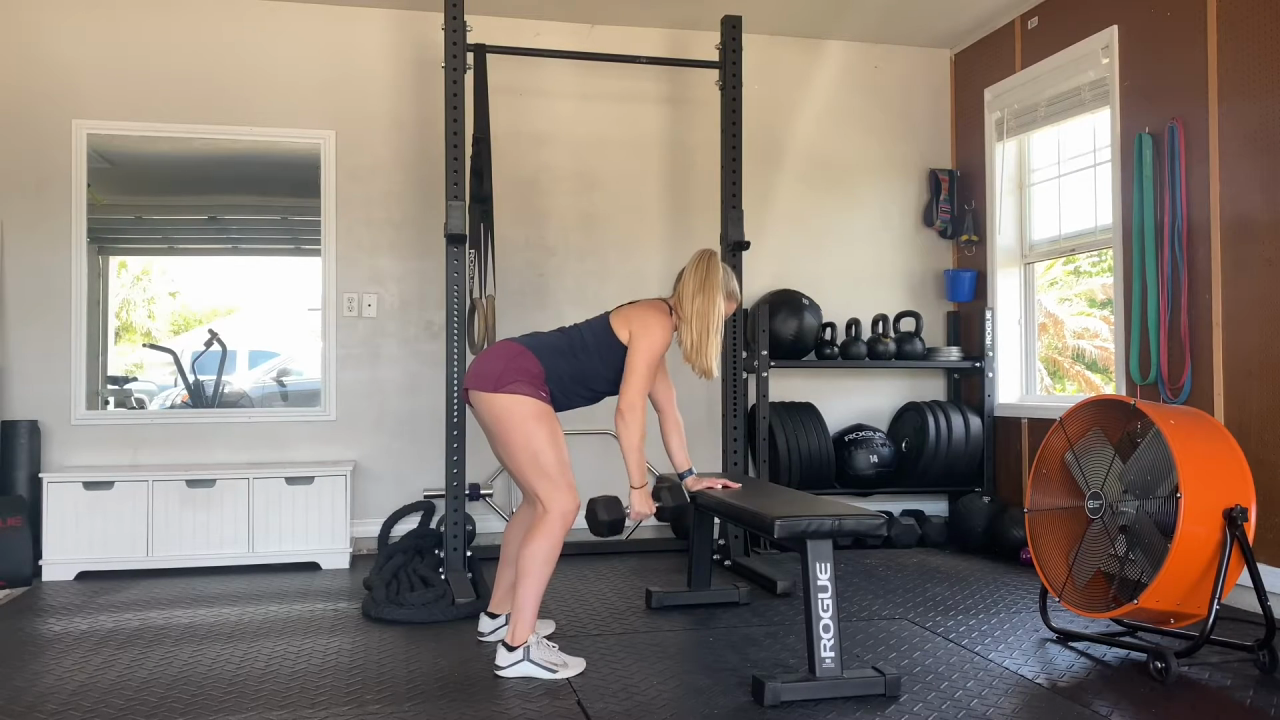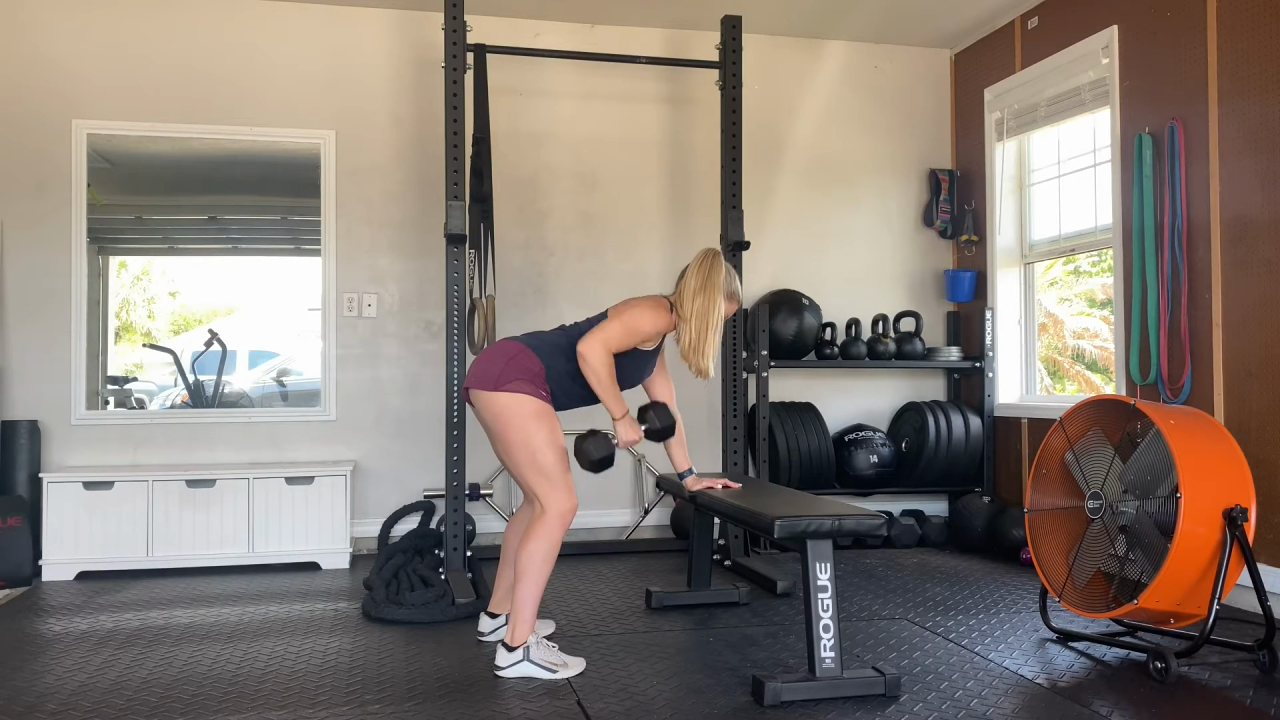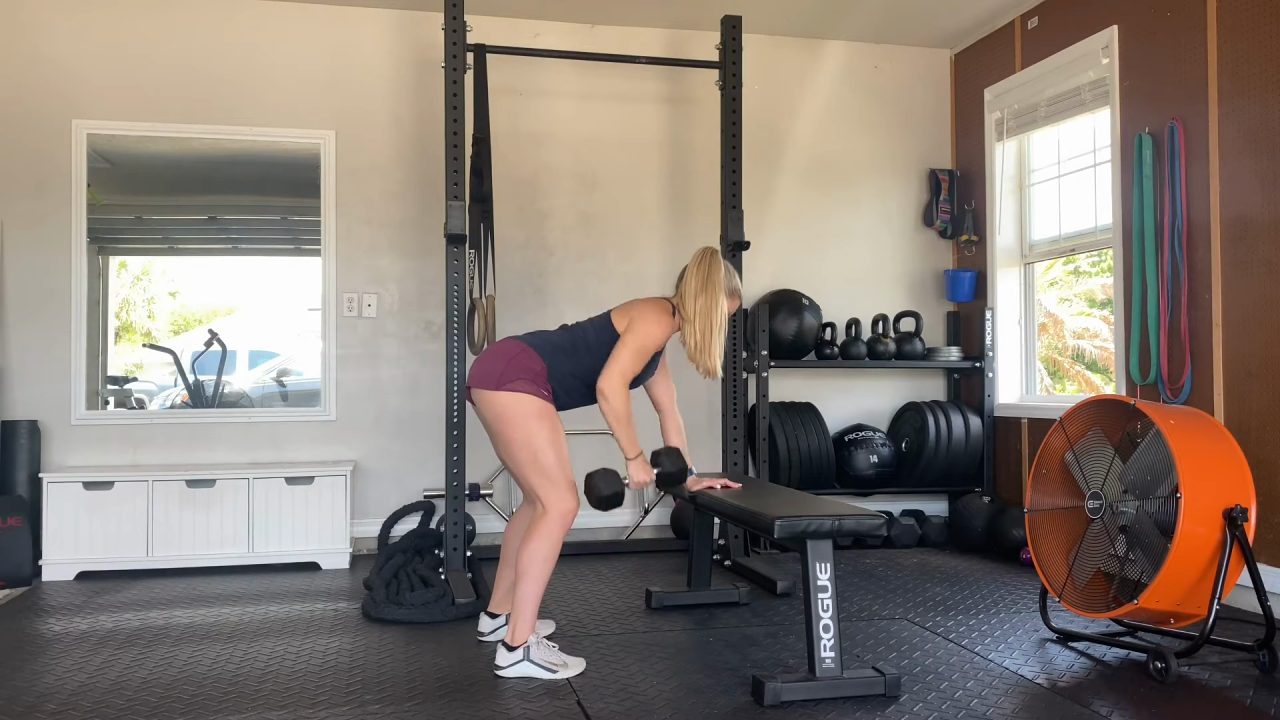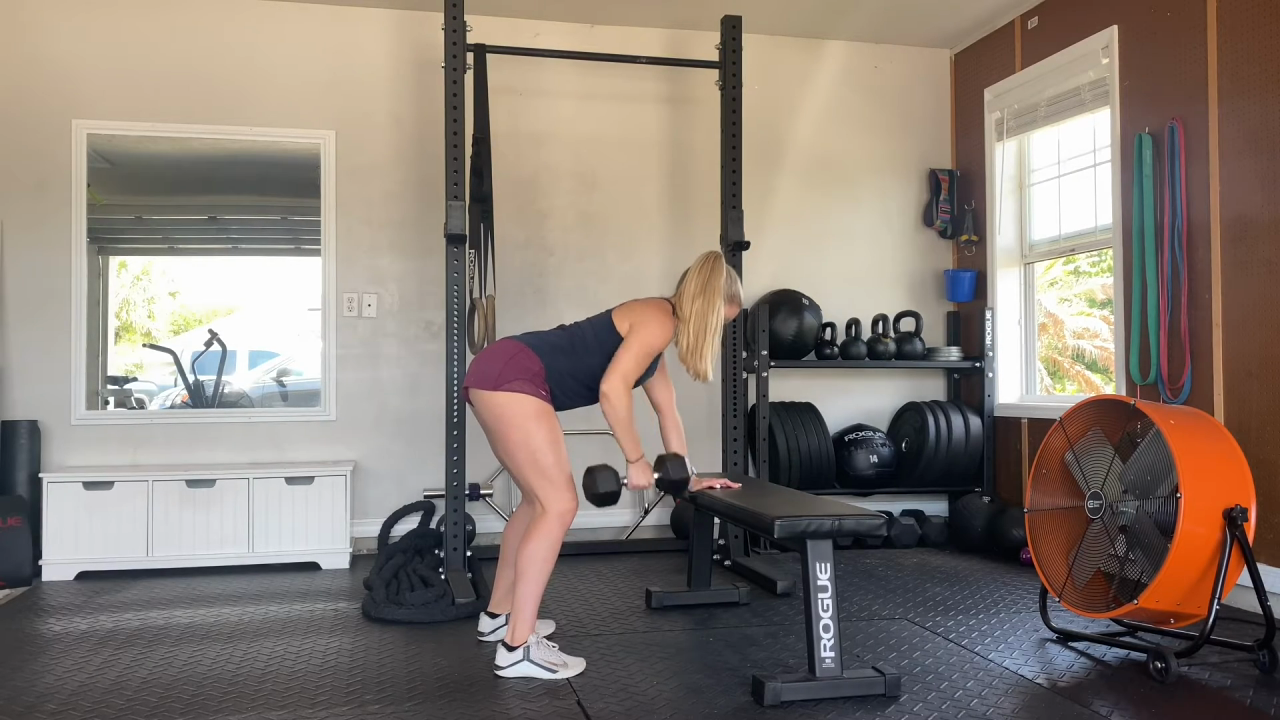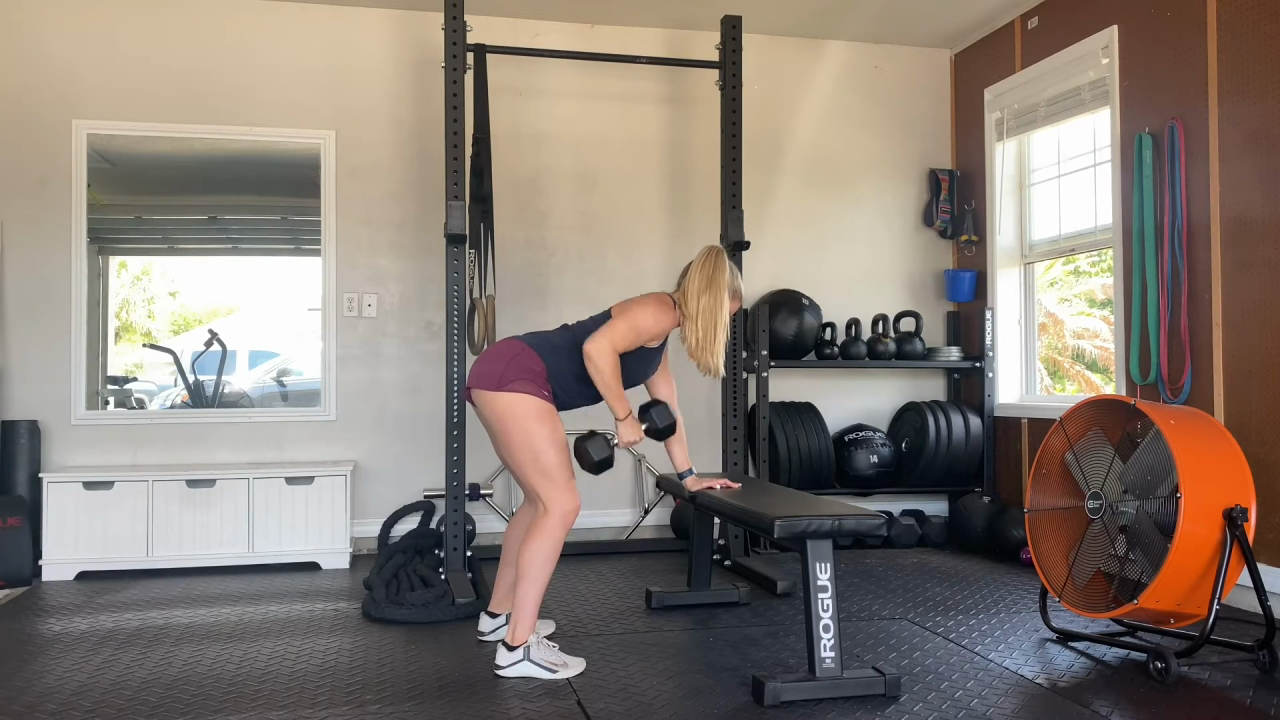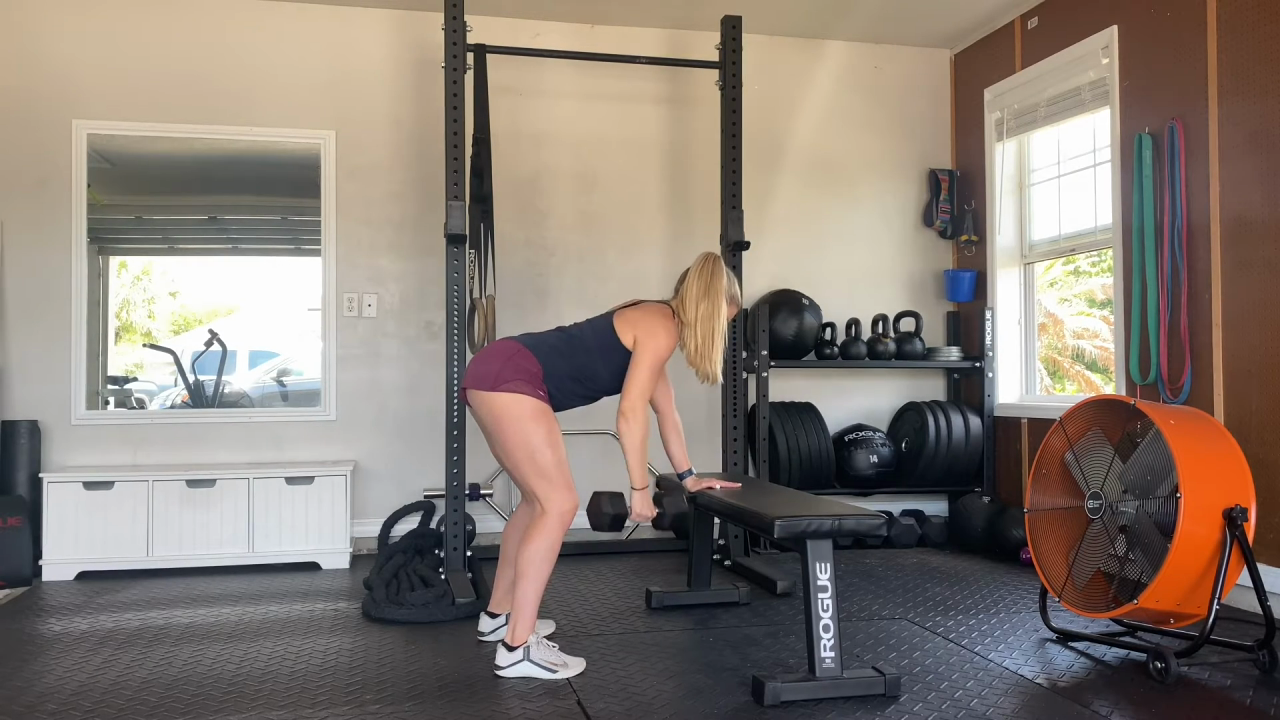
dt=0.5s
person 1, frame 1
left shoulder: (654, 328)
right shoulder: (656, 322)
left elbow: (666, 407)
right elbow: (630, 410)
left wrist: (688, 476)
right wrist: (639, 487)
left hip: (503, 377)
right hip: (511, 377)
left knee: (541, 501)
right knee: (560, 506)
left ankle: (498, 615)
right ankle: (518, 647)
person 1, frame 2
left shoulder: (654, 333)
right shoulder: (655, 315)
left elbow: (666, 407)
right elbow: (589, 348)
left wrist: (687, 475)
right wrist: (622, 418)
left hip: (504, 377)
right hip: (512, 377)
left knee: (542, 500)
right knee: (558, 506)
left ankle: (499, 614)
right ankle: (517, 647)
person 1, frame 3
left shoulder: (655, 327)
right shoulder: (657, 318)
left elbow: (666, 405)
right elbow: (609, 388)
left wrist: (686, 476)
right wrist: (635, 458)
left hip: (504, 375)
right hip: (513, 376)
left knee: (542, 500)
right knee: (560, 505)
left ankle: (499, 615)
right ankle: (517, 647)
person 1, frame 4
left shoulder: (653, 325)
right shoulder: (659, 320)
left elbow: (666, 407)
right elbow: (612, 390)
left wrist: (687, 477)
right wrist: (636, 462)
left hip: (501, 375)
right hip: (511, 377)
left knee: (540, 500)
right knee: (559, 505)
left ankle: (499, 615)
right ankle: (517, 647)
person 1, frame 5
left shoulder: (657, 328)
right shoulder: (660, 312)
left elbow: (667, 405)
right elbow: (596, 348)
left wrist: (688, 476)
right wrist: (624, 420)
left hip: (505, 376)
right hip: (514, 376)
left knee: (542, 501)
right knee: (561, 506)
left ankle: (498, 615)
right ankle: (517, 648)
person 1, frame 6
left shoulder: (652, 322)
right shoulder: (661, 326)
left elbow: (666, 409)
right elbow: (631, 413)
left wrist: (688, 477)
right wrist: (640, 490)
left hip: (498, 374)
right hip: (510, 377)
left knee: (539, 500)
right knee: (559, 505)
left ankle: (499, 614)
right ankle: (518, 647)
